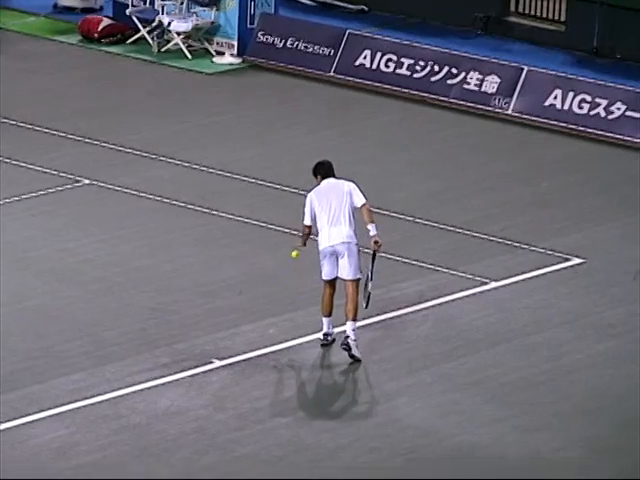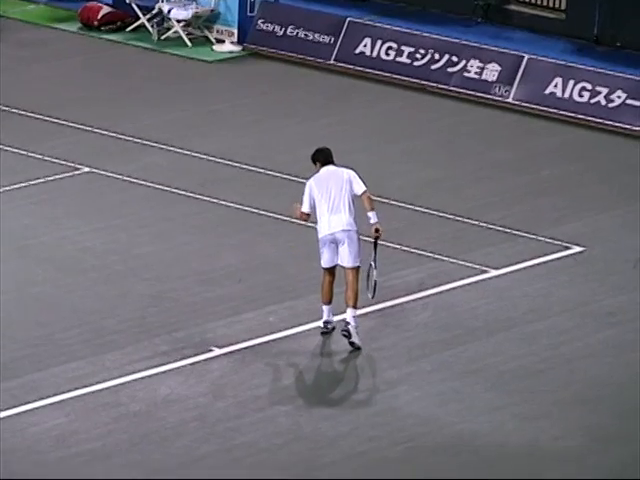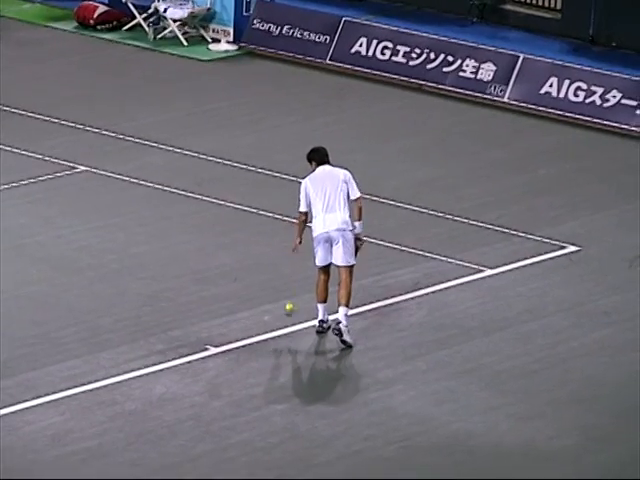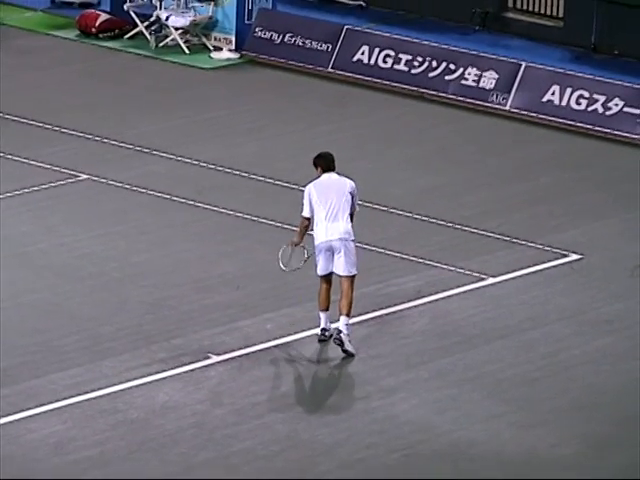
dt=0.3s
person 1, frame 1
left shoulder: (313, 195)
right shoulder: (348, 186)
left elbow: (307, 229)
right elbow: (365, 208)
left wrist: (302, 242)
right wrist: (373, 233)
left hip: (326, 244)
right hip: (346, 241)
left knee: (328, 286)
right knee: (351, 288)
left ankle: (327, 332)
right ankle: (349, 336)
person 1, frame 2
left shoulder: (312, 182)
right shoulder: (347, 173)
left elbow: (305, 216)
right elbow: (366, 196)
left wrist: (298, 211)
right wrist: (374, 221)
left hip: (325, 231)
right hip: (346, 228)
left knee: (328, 274)
right knee: (351, 276)
left ankle: (327, 321)
right ankle: (350, 323)
person 1, frame 3
left shoulder: (307, 181)
right shoulder: (343, 174)
left elbow: (303, 216)
right elbow: (357, 204)
left wrist: (298, 237)
right wrist: (358, 231)
left hip: (320, 230)
right hip: (342, 228)
left knee: (323, 273)
right knee: (345, 275)
left ankle: (322, 320)
right ankle: (341, 322)
person 1, frame 4
left shoulder: (311, 188)
right shoulder: (349, 184)
left elbow: (306, 221)
left wrist: (298, 238)
left hip: (322, 239)
right hip: (343, 237)
left knee: (325, 281)
right knee: (347, 284)
left ankle: (324, 328)
right ankle: (342, 330)
